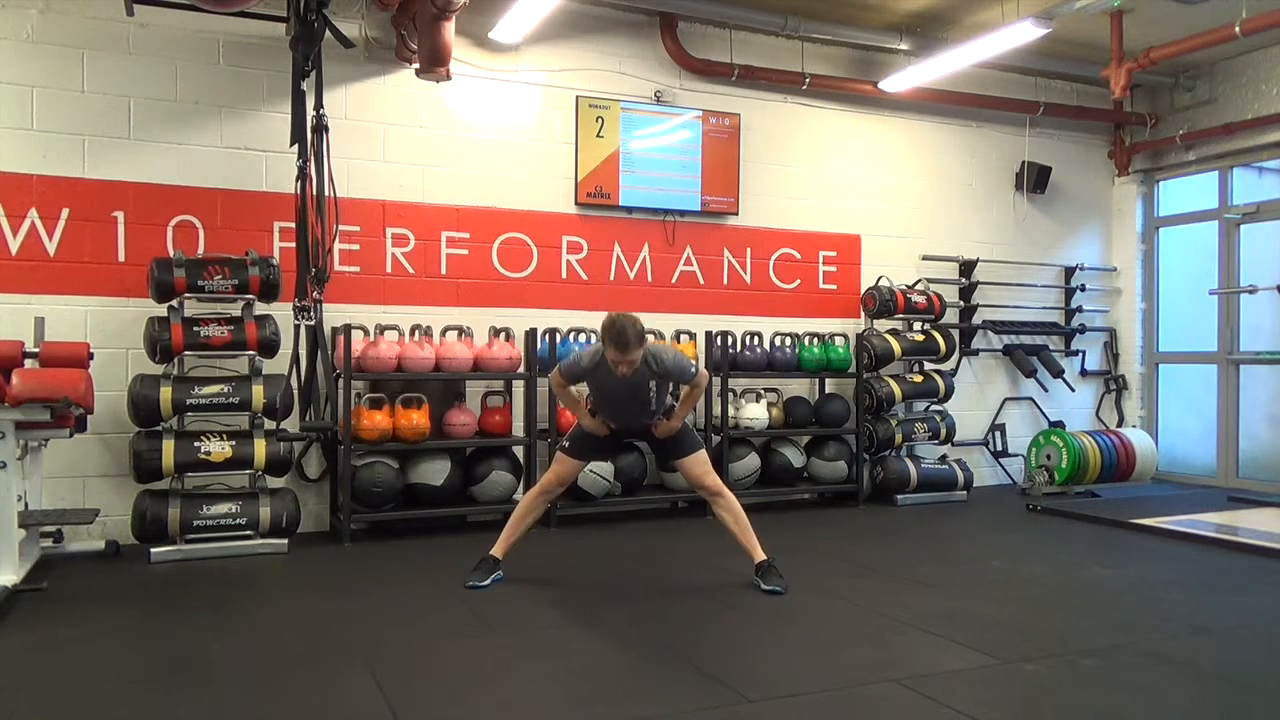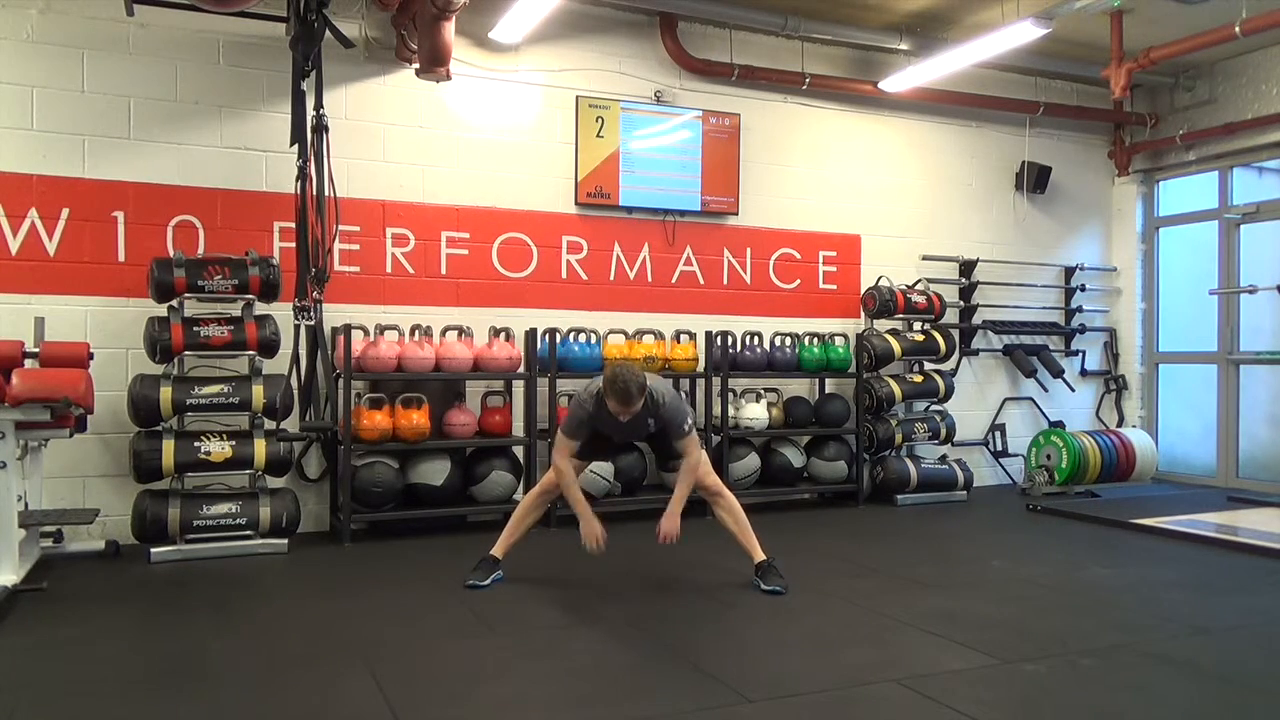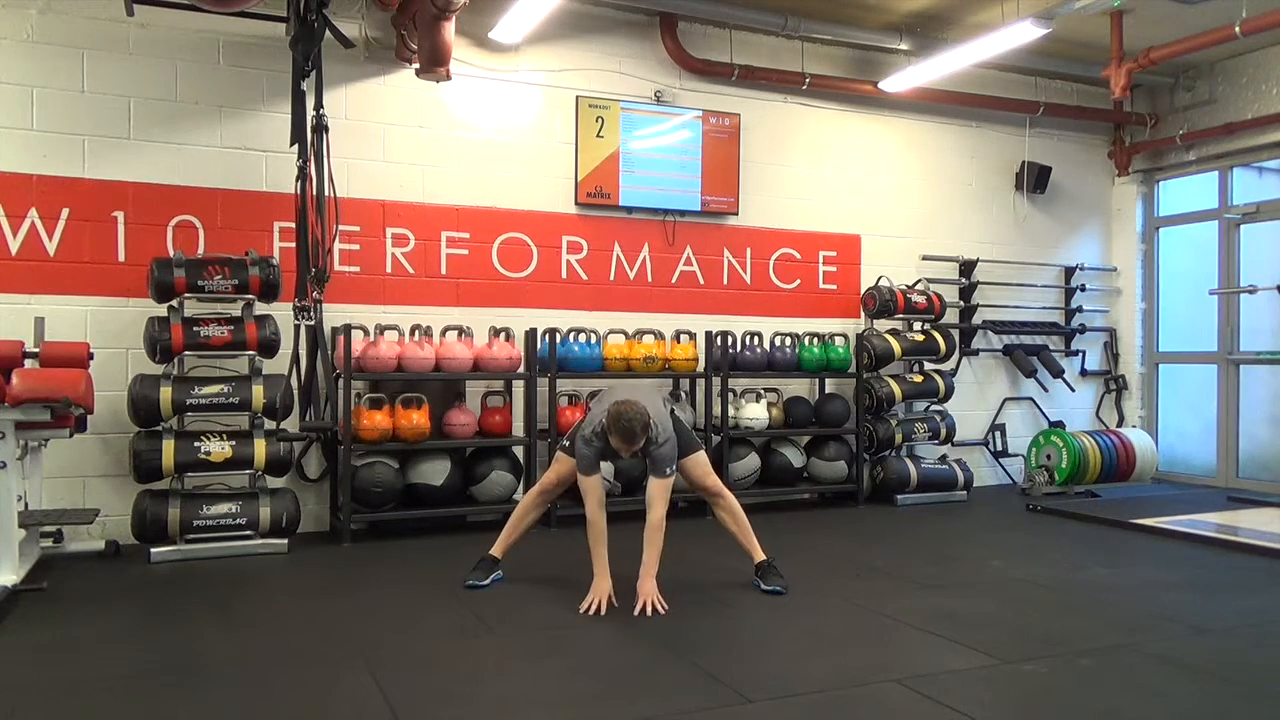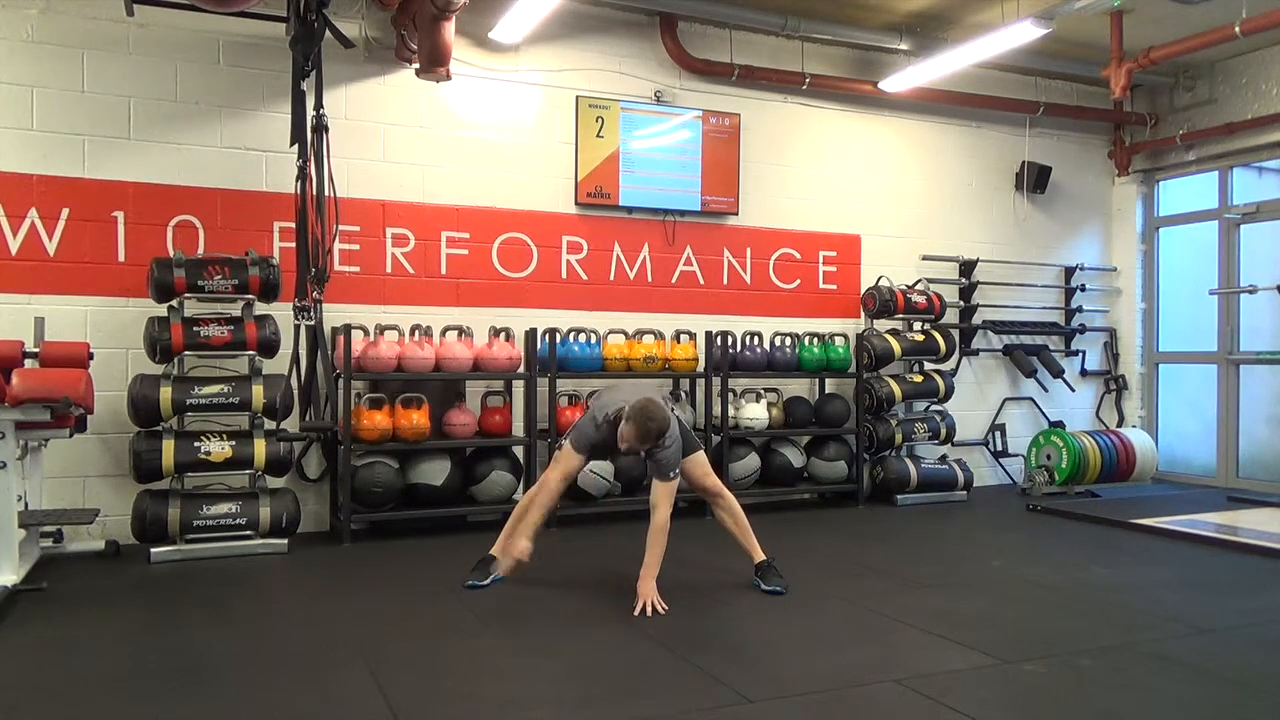
dt=0.5s
person 1, frame 1
left shoulder: (665, 360)
right shoulder: (586, 361)
left elbow: (701, 379)
right elbow: (556, 382)
left wrist: (675, 421)
right wrist: (585, 419)
left hip: (658, 422)
right hip: (604, 422)
left knee: (711, 486)
right knee: (550, 484)
left ankle: (762, 562)
right ankle: (493, 559)
person 1, frame 2
left shoulder: (666, 399)
right shoulder: (586, 400)
left elbow: (691, 456)
right elbow: (561, 460)
left wrist: (673, 512)
right wrist: (586, 517)
left hip: (657, 429)
right hip: (601, 429)
left knee: (711, 486)
right knee: (549, 485)
left ankle: (762, 564)
right ankle: (493, 559)
person 1, frame 3
left shoulder: (662, 435)
right shoulder: (590, 434)
left elbow: (656, 510)
right elbow: (594, 509)
left wrist: (648, 578)
right wrist: (601, 577)
left hip: (661, 413)
right hip: (603, 415)
left knee: (712, 487)
right knee: (549, 484)
left ankle: (763, 564)
right ankle: (492, 560)
person 1, frame 4
left shoulder: (668, 440)
right shoulder: (599, 419)
left elbow: (661, 511)
right elbow: (558, 478)
left wrist: (648, 579)
right wrist: (524, 537)
left hip: (660, 421)
right hip: (609, 416)
left knee: (711, 488)
right knee: (547, 480)
left ankle: (763, 564)
right ankle: (493, 557)
